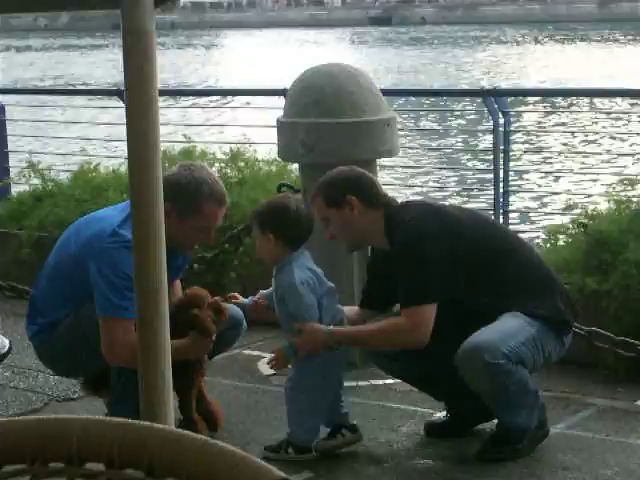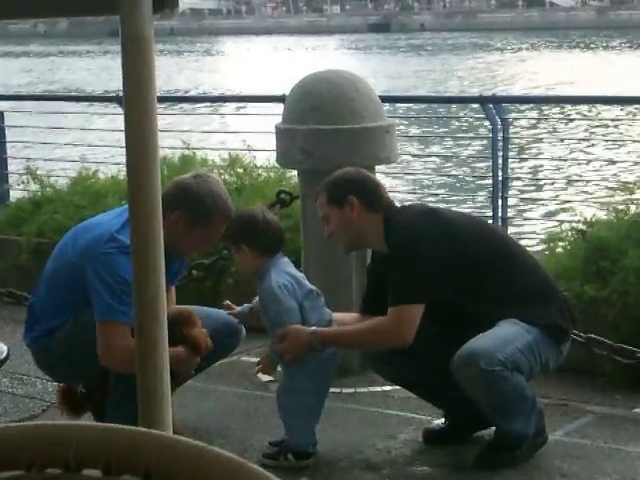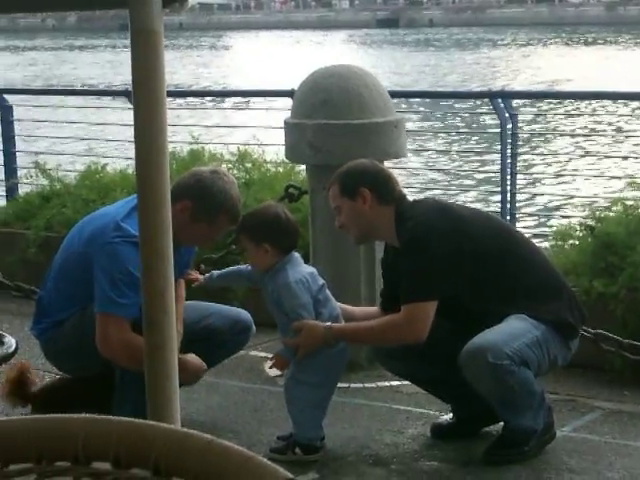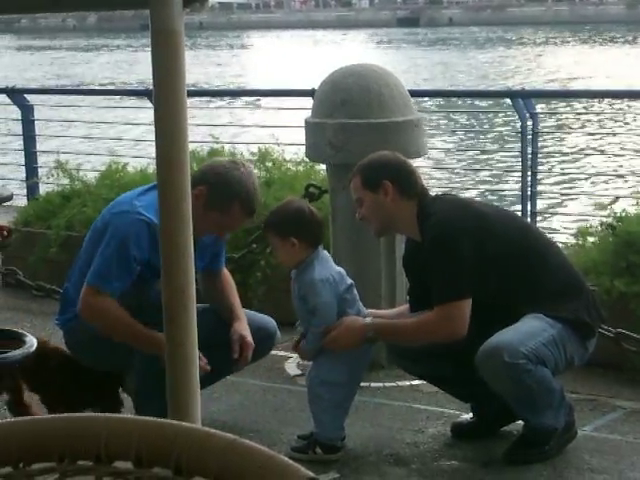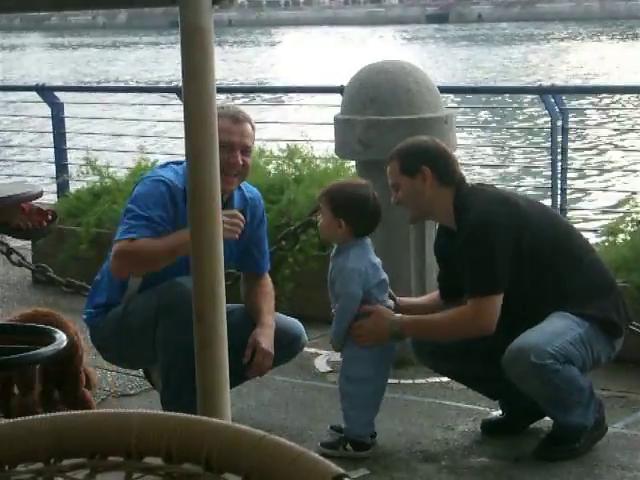
dt=1s
person 1, frame 1
left shoulder: (418, 230)
right shoulder: (388, 245)
left elbow: (416, 331)
right elbow: (367, 314)
left wrist: (329, 336)
left hip: (538, 317)
right hip: (479, 317)
left knee: (479, 353)
right knee: (384, 340)
left ankle: (527, 421)
right ankle: (470, 405)
person 1, frame 2
left shoulder: (415, 232)
right shoulder: (389, 248)
left elbow: (400, 331)
right elbow: (369, 320)
left wrist: (314, 338)
left hip: (536, 324)
right hip: (477, 322)
left knee: (476, 360)
right knee: (380, 347)
left ankle: (525, 428)
right ankle: (467, 411)
person 1, frame 3
left shoulder: (427, 228)
right shoulder: (400, 241)
left elbow: (413, 327)
right elbow: (390, 315)
left wrist: (329, 334)
left hip: (545, 320)
right hip: (485, 319)
left knee: (484, 355)
right knee: (388, 342)
left ankle: (533, 422)
right ankle: (476, 406)
person 1, frame 4
left shoulder: (450, 224)
right shoulder: (420, 240)
left elbow: (451, 324)
right elbow: (422, 312)
left wrist: (368, 330)
right wrist: (360, 316)
left hip: (562, 318)
right hip: (502, 318)
left knee: (501, 355)
right knee: (405, 343)
left ankle: (555, 420)
right ankle: (495, 405)
person 1, frame 5
left shoulder: (488, 216)
right shoulder: (451, 229)
left elbow: (482, 319)
right elbow: (451, 299)
left wrist: (396, 325)
right wrist: (395, 306)
left hip: (589, 317)
right hip: (530, 314)
left knee: (527, 356)
right knee: (430, 343)
left ankle: (584, 417)
right ankle: (523, 403)
person 2, frame 1
left shoulder: (175, 230)
right shoulder: (118, 245)
left elbow: (171, 283)
right elbow: (117, 349)
right wrist: (186, 347)
left knee: (230, 321)
left ankle: (135, 387)
right ankle: (124, 418)
person 2, frame 2
left shoulder: (170, 234)
right shoulder: (117, 251)
left elbow: (166, 288)
right elbow: (114, 353)
right wrist: (178, 358)
left knee: (228, 329)
left ankle: (134, 394)
right ankle: (122, 424)
person 2, frame 3
left shoulder: (178, 223)
right shoulder: (124, 241)
left elbow: (177, 280)
right elbow: (110, 342)
left wrist: (174, 336)
right wrist: (180, 365)
left hip: (126, 318)
left knee: (237, 325)
right ankle: (130, 417)
person 2, frame 4
left shoulder: (210, 219)
right shoulder: (137, 221)
left elbow: (214, 274)
right elbow: (91, 305)
left wrist: (238, 320)
right wrist: (164, 348)
left hip: (160, 321)
left knee: (263, 332)
left ankle: (165, 390)
right ankle: (152, 416)
person 2, frame 5
left shoulder: (250, 201)
right shoulder: (161, 187)
left elbow: (257, 277)
right elbow: (121, 262)
left wrist: (264, 328)
left hip: (187, 321)
right hip: (118, 324)
left knee: (290, 335)
right knee: (184, 291)
left ankle: (196, 389)
right ankle: (180, 415)
person 3, frame 1
left shoulder: (294, 278)
right shoulder: (292, 263)
left elbow: (309, 323)
right elbow: (277, 293)
left wrist: (288, 352)
right wrist: (250, 302)
left knee: (301, 391)
right knee: (320, 390)
left ankle: (301, 444)
right ankle: (342, 427)
person 3, frame 2
left shoulder: (275, 285)
right shoulder: (277, 268)
left wrist: (273, 358)
right wrist: (243, 310)
left hip: (313, 351)
left knee: (293, 396)
right knee: (297, 395)
left ankle: (299, 450)
right ankle: (300, 439)
person 3, frame 3
left shoulder: (290, 281)
right shoulder: (274, 269)
right elbow: (243, 274)
left wrist: (287, 353)
right wrist: (208, 279)
left hip: (323, 344)
left knee: (300, 388)
right knee: (298, 387)
left ankle: (307, 444)
right ankle: (309, 433)
person 3, frame 4
left shoulder: (317, 278)
right shoulder: (309, 266)
left elbow: (325, 319)
left wrist: (308, 348)
right wrist: (303, 335)
left knee: (323, 386)
right knee: (319, 384)
left ankle: (328, 443)
right ankle: (329, 432)
person 3, frame 5
left shoulder: (350, 263)
right shoulder: (355, 249)
left elbow: (348, 305)
left wrist: (336, 337)
right wrist: (340, 334)
left knee: (355, 385)
right knee: (362, 385)
left ankle: (356, 439)
right ankle: (361, 428)
